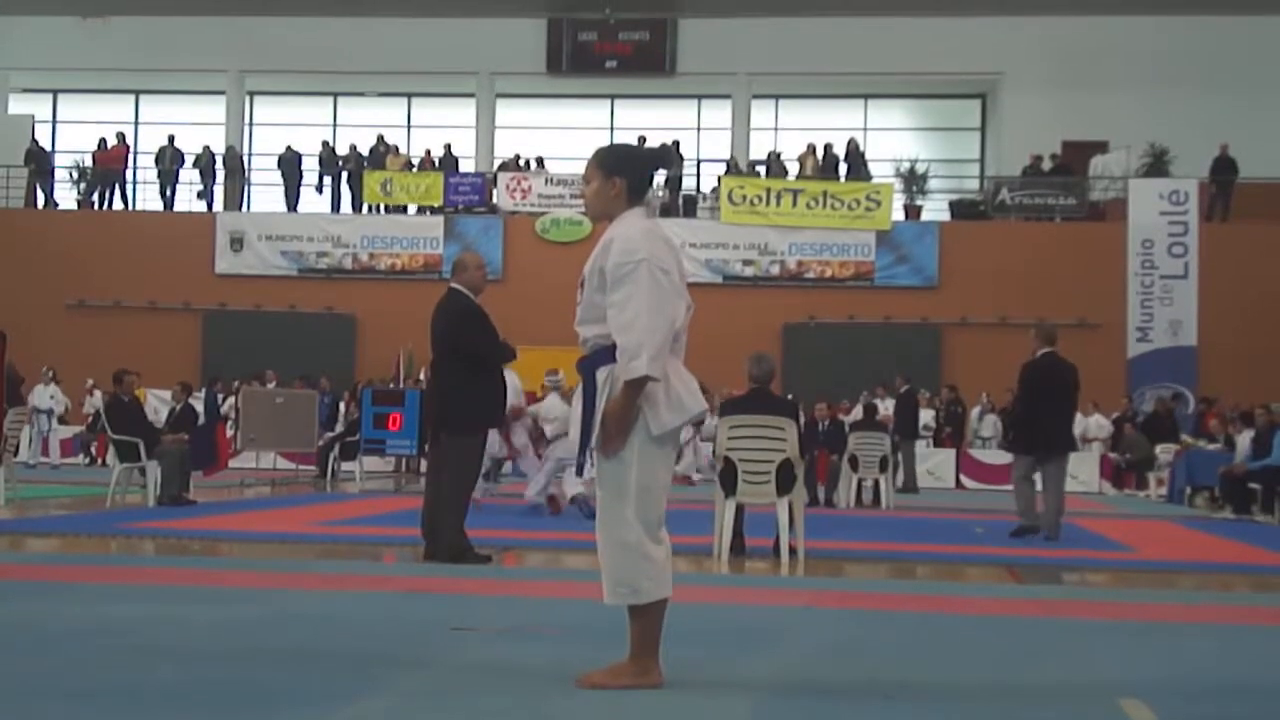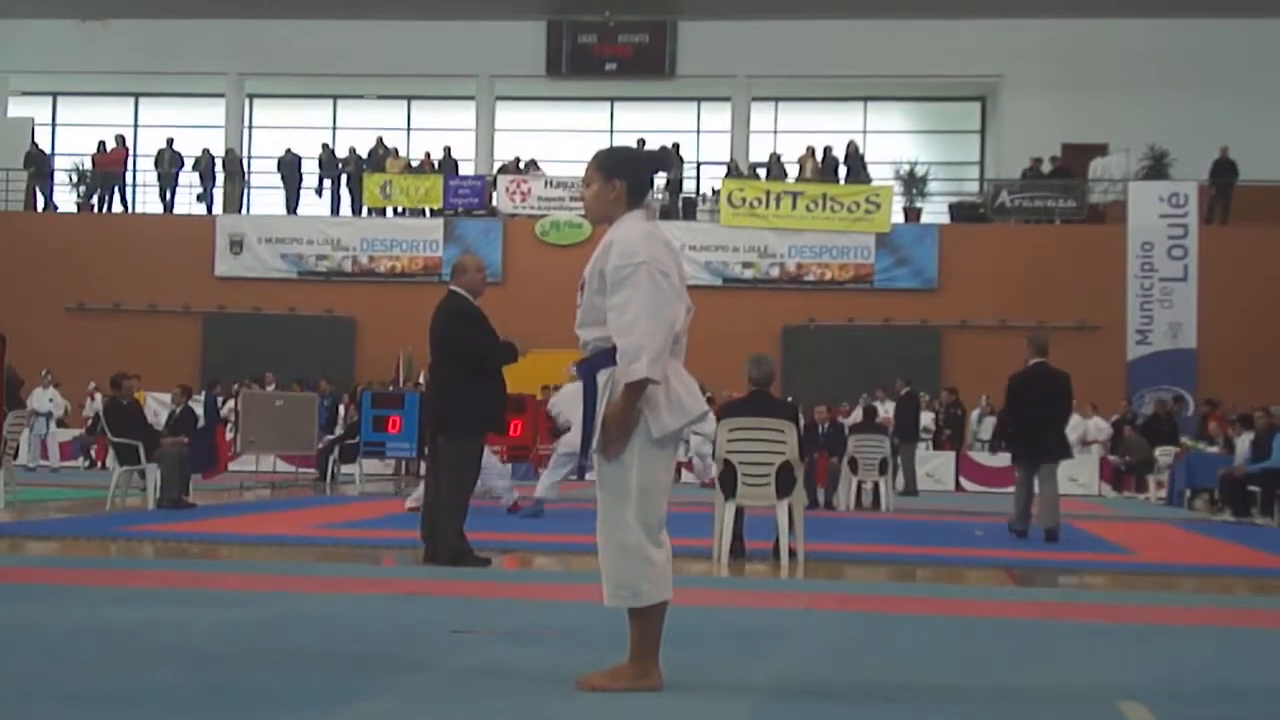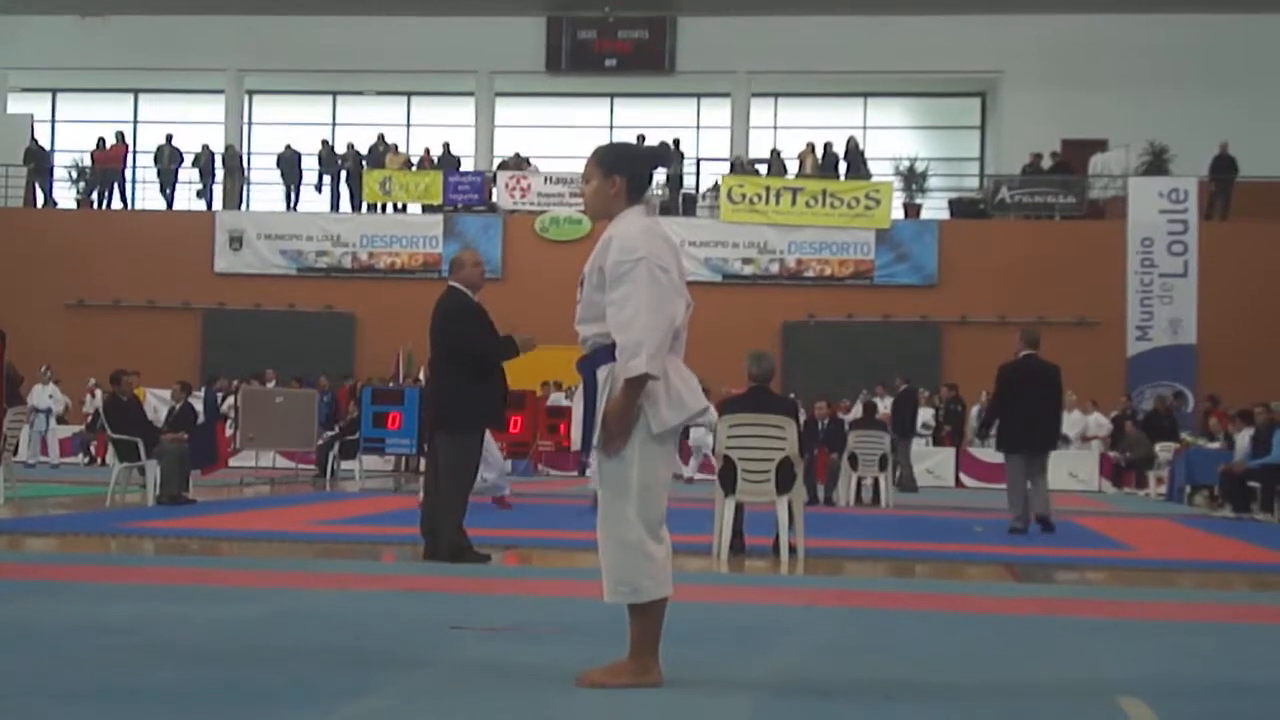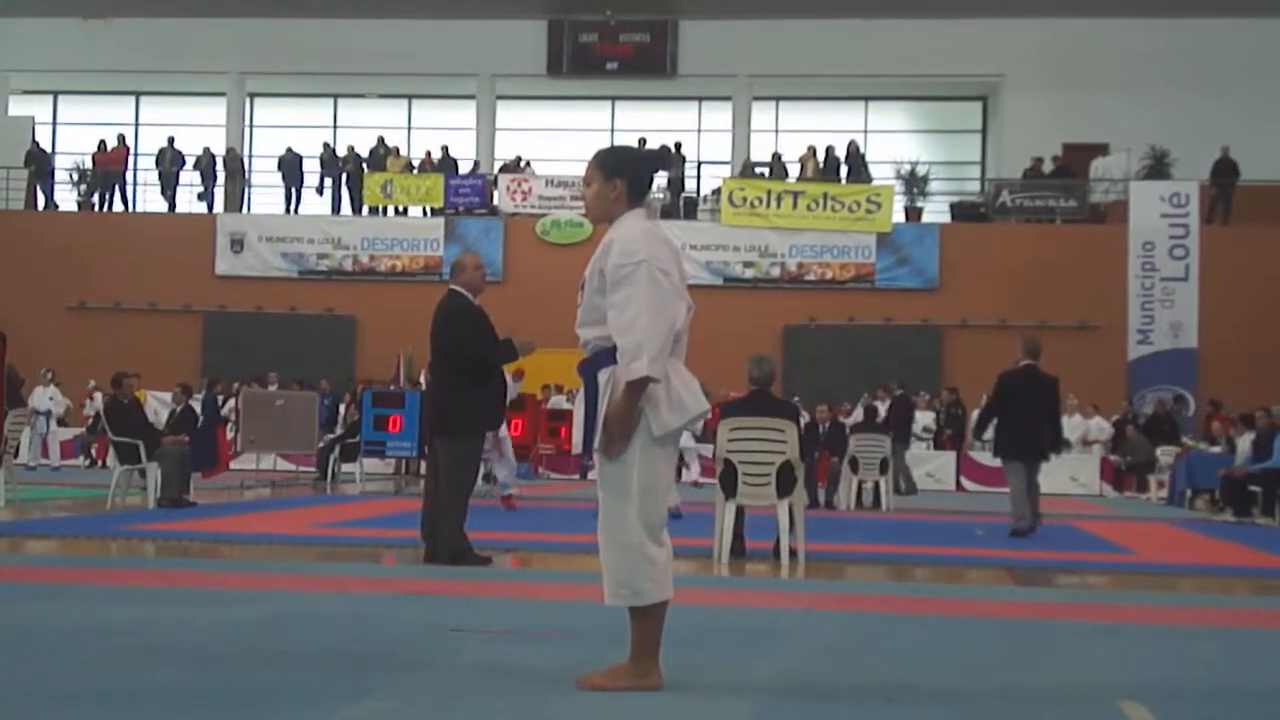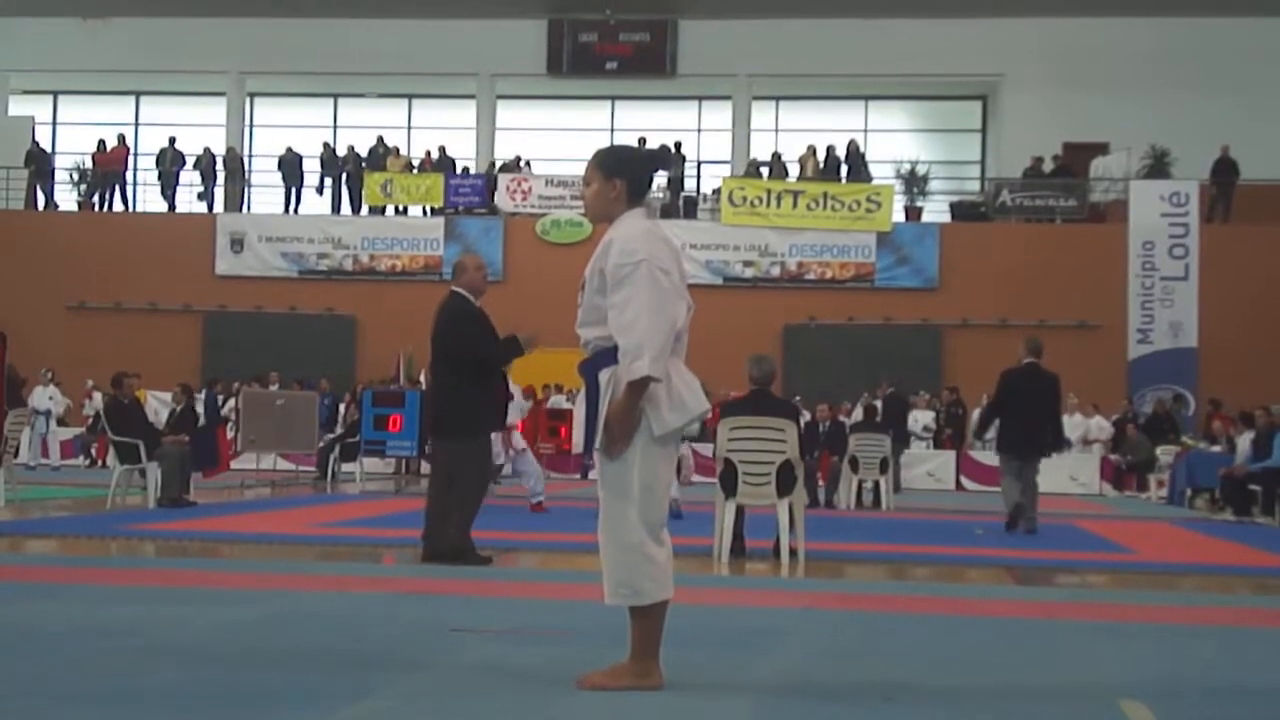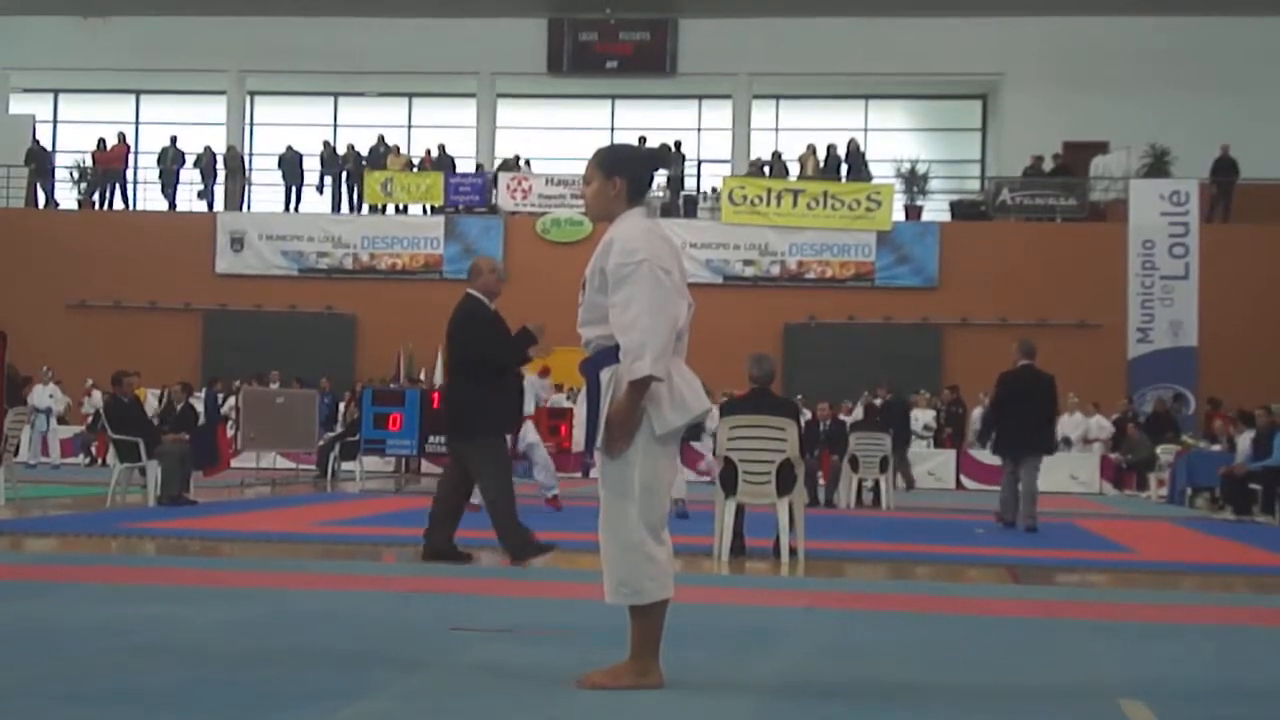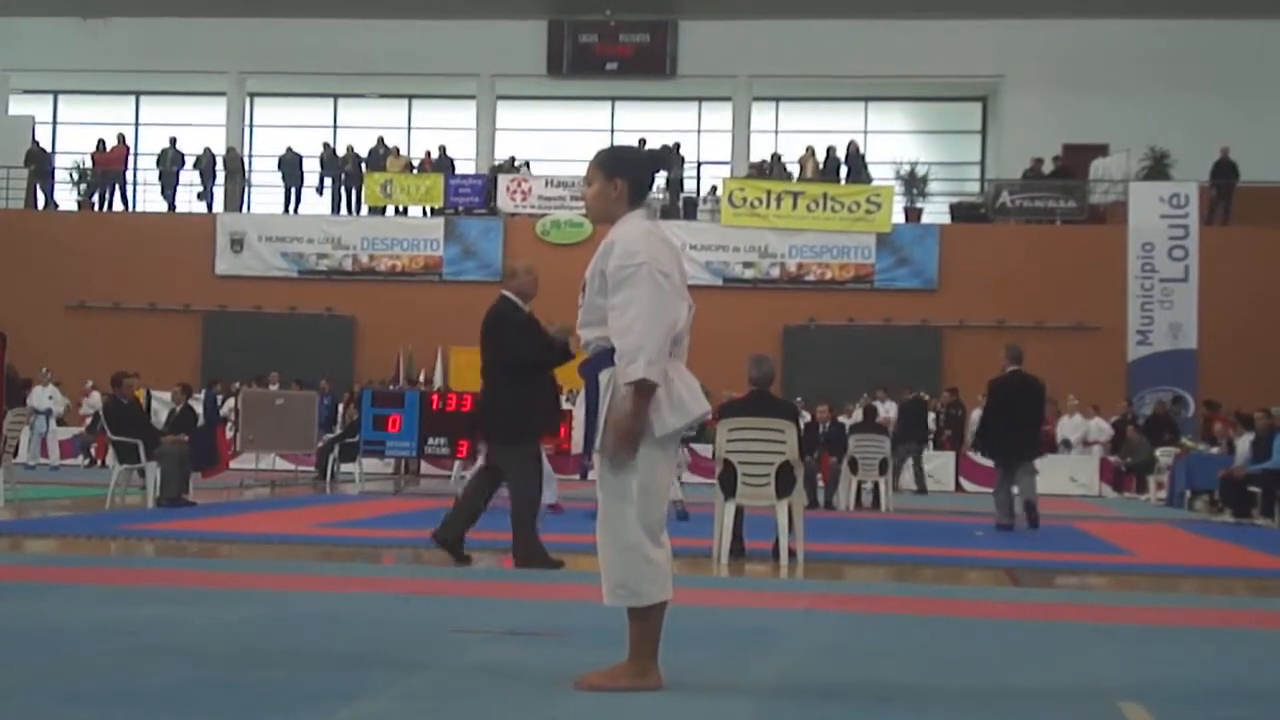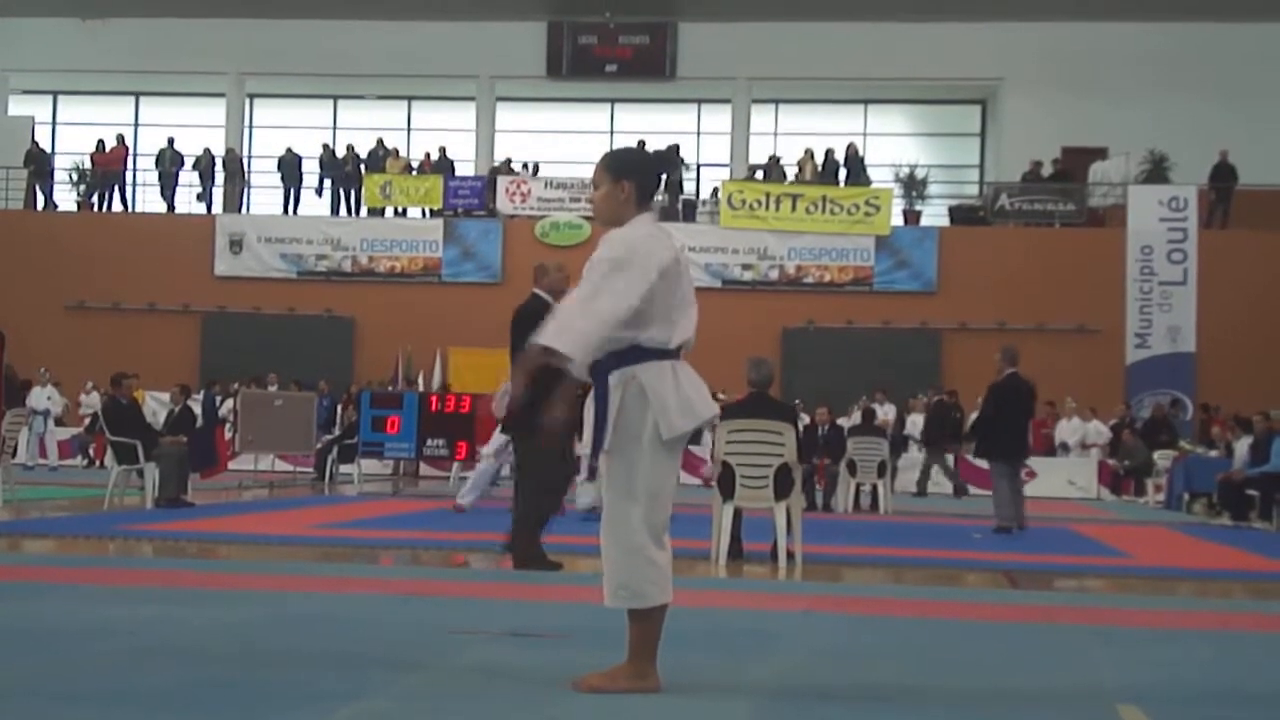
dt=0.3s
person 1, frame 1
left shoulder: (630, 239)
right shoulder: (636, 236)
left elbow: (643, 327)
left wrist: (625, 401)
left hip: (632, 392)
right hip: (634, 391)
left knee: (631, 524)
right knee: (631, 523)
left ankle: (643, 664)
right ankle: (641, 658)
person 1, frame 2
left shoulder: (630, 242)
right shoulder: (636, 239)
left elbow: (644, 330)
left wrist: (625, 403)
left hip: (633, 396)
right hip: (637, 395)
left knee: (632, 526)
right knee: (633, 526)
left ankle: (643, 666)
right ankle: (642, 660)
person 1, frame 3
left shoulder: (629, 238)
right shoulder: (636, 235)
left elbow: (644, 326)
left wrist: (626, 400)
left hip: (634, 392)
right hip: (637, 391)
left knee: (632, 523)
right knee: (633, 522)
left ankle: (643, 663)
right ankle: (642, 657)
person 1, frame 4
left shoulder: (630, 241)
right shoulder: (640, 238)
left elbow: (644, 329)
left wrist: (626, 404)
left hip: (634, 395)
right hip: (638, 394)
left knee: (632, 524)
right knee: (634, 525)
left ankle: (643, 665)
right ankle: (641, 661)
person 1, frame 5
left shoulder: (629, 241)
right shoulder: (638, 238)
left elbow: (644, 330)
left wrist: (627, 403)
left hip: (635, 393)
right hip: (641, 392)
left knee: (632, 525)
right knee: (634, 525)
left ankle: (643, 666)
right ankle: (643, 660)
person 1, frame 6
left shoulder: (629, 240)
right shoulder: (641, 237)
left elbow: (646, 328)
left wrist: (629, 403)
left hip: (634, 393)
right hip: (644, 391)
left knee: (632, 523)
right knee: (636, 523)
left ankle: (643, 664)
right ankle: (643, 660)
person 1, frame 7
left shoulder: (628, 242)
right shoulder: (645, 239)
left elbow: (645, 330)
left wrist: (636, 406)
left hip: (634, 395)
right hip: (642, 394)
left knee: (630, 524)
right knee: (636, 525)
left ankle: (641, 666)
right ankle: (641, 660)
person 1, frame 8
left shoulder: (632, 245)
right shoulder: (649, 242)
left elbow: (589, 310)
right elbow: (609, 325)
left wrist: (528, 366)
right wrist: (565, 396)
left hip: (641, 393)
right hip: (645, 389)
left knee: (633, 526)
right knee: (640, 527)
left ankle: (640, 668)
right ankle: (640, 663)
person 2, frame 1
left shoulder: (448, 305)
right shoulder: (465, 309)
right elbow: (488, 352)
left wrist: (498, 349)
right wrist: (508, 350)
left hip: (446, 401)
right hip: (464, 405)
left knee: (442, 474)
right knee: (459, 477)
left ankle: (436, 542)
right ankle: (451, 544)
person 2, frame 2
left shoulder: (449, 308)
right shoulder: (463, 311)
right elbow: (483, 355)
left wrist: (503, 349)
right wrist: (513, 350)
left hip: (448, 406)
right hip: (463, 409)
left knee: (442, 478)
right knee: (457, 480)
left ankle: (436, 545)
right ankle: (450, 547)
person 2, frame 3
left shoulder: (449, 303)
right shoulder: (462, 307)
right elbow: (479, 351)
left wrist: (506, 345)
right wrist: (514, 345)
left hip: (448, 401)
right hip: (462, 405)
left knee: (443, 476)
right knee: (456, 477)
left ankle: (437, 542)
right ankle: (451, 544)
person 2, frame 4
left shoulder: (451, 306)
right shoulder: (462, 310)
right elbow: (477, 354)
left wrist: (505, 349)
right wrist: (513, 349)
left hip: (449, 406)
right hip: (462, 408)
left knee: (443, 479)
right knee: (457, 480)
left ankle: (437, 544)
right ankle: (451, 547)
person 2, frame 5
left shoulder: (454, 307)
right shoulder: (462, 311)
right elbow: (480, 355)
left wrist: (506, 354)
right wrist: (517, 345)
left hip: (451, 408)
right hip: (464, 410)
left knee: (447, 478)
right knee: (473, 476)
left ankle: (437, 543)
right ankle: (454, 543)
person 2, frame 6
left shoulder: (473, 311)
right shoulder: (475, 314)
left elbow: (492, 356)
right elbow: (494, 355)
left wrist: (526, 354)
right wrist: (528, 336)
left hip: (469, 411)
right hip: (479, 413)
left knee: (458, 478)
right knee: (496, 477)
left ankle: (438, 542)
right ankle: (517, 543)
person 2, frame 7
left shoulder: (514, 314)
right shoulder: (504, 316)
left elbow: (535, 356)
right elbow: (525, 358)
left wrist: (564, 346)
right wrist: (557, 342)
left hip: (511, 414)
right hip: (512, 415)
left knee: (491, 475)
right knee: (526, 482)
left ankle: (450, 533)
right ankle: (527, 551)
person 2, frame 8
left shoulder: (547, 311)
right shoulder: (532, 312)
left knee: (561, 474)
right knee: (535, 481)
left ankle: (522, 540)
right ankle: (524, 550)
person 3, frame 1
left shoulder: (729, 406)
right shoulder: (789, 407)
right elbow: (800, 450)
left hip: (738, 481)
right hip: (778, 482)
right knee: (793, 476)
left ankle: (736, 540)
right ankle: (781, 542)
person 3, frame 2
left shoulder: (729, 408)
right shoulder: (788, 409)
right elbow: (799, 453)
left hip: (738, 484)
right hip: (778, 484)
right knee: (792, 477)
left ankle: (736, 543)
right ankle: (781, 544)
person 3, frame 3
left shoulder: (728, 404)
right shoulder: (788, 405)
right elbow: (800, 449)
left hip: (737, 480)
right hip: (778, 480)
right knee: (794, 475)
left ankle: (736, 539)
right ankle: (781, 540)
person 3, frame 4
left shoulder: (729, 408)
right shoulder: (789, 409)
right elbow: (800, 453)
left hip: (738, 484)
right hip: (778, 484)
right knee: (794, 478)
left ankle: (736, 542)
right ankle: (782, 544)
person 3, frame 5
left shoulder: (729, 407)
right shoulder: (789, 409)
right elbow: (799, 452)
left hip: (738, 482)
right hip: (778, 483)
right knee: (794, 478)
left ankle: (736, 542)
right ankle: (782, 543)
person 3, frame 6
left shoulder: (729, 406)
right shoulder: (789, 407)
right elbow: (800, 451)
left hip: (738, 481)
right hip: (778, 482)
right knee: (794, 477)
left ankle: (736, 541)
right ankle: (782, 542)
person 3, frame 7
left shoulder: (728, 408)
right shoulder: (789, 410)
right elbow: (797, 452)
left hip: (738, 483)
right hip: (777, 484)
right knee: (792, 478)
left ankle: (735, 543)
right ankle: (781, 544)
person 3, frame 8
left shoulder: (728, 410)
right shoulder: (787, 412)
right elbow: (797, 455)
left hip: (736, 485)
right hip: (776, 486)
right knee: (791, 480)
left ankle: (734, 545)
right ankle: (780, 546)
person 4, frame 1
left shoulder: (1031, 367)
right shoulder: (1069, 369)
left elbow: (1022, 404)
right elbow: (1072, 403)
left wrist: (1012, 431)
left hip: (1032, 434)
right hip: (1060, 435)
left knee: (1022, 477)
right knee: (1055, 483)
left ankle: (1029, 522)
right ankle: (1052, 529)
person 4, frame 2
left shoulder: (1019, 379)
right shoulder: (1062, 378)
left elbow: (1009, 413)
right elbow: (1067, 410)
left hip: (1025, 442)
right hip: (1052, 442)
left knee: (1024, 484)
right knee: (1049, 484)
left ankle: (1020, 525)
right ankle: (1051, 526)
person 4, frame 3
left shoulder: (1008, 369)
right shoulder: (1052, 370)
left elbow: (997, 402)
right elbow: (1057, 404)
left wrist: (985, 426)
right wrist: (1055, 431)
left hip: (1013, 434)
right hip: (1041, 433)
left knee: (1016, 479)
right knee: (1039, 476)
left ankle: (1019, 522)
right ankle: (1043, 515)
person 4, frame 4
left shoulder: (1007, 378)
right shoulder: (1050, 381)
left elbow: (992, 406)
right elbow: (1054, 415)
left wrist: (979, 428)
right wrist: (1057, 441)
left hip: (1011, 441)
right hip: (1037, 441)
left knee: (1017, 482)
right knee: (1031, 482)
left ankle: (1021, 523)
right ankle: (1033, 521)
person 4, frame 5
left shoulder: (1010, 375)
right shoulder: (1051, 380)
left elbow: (995, 405)
right elbow: (1055, 413)
left wrist: (981, 427)
right wrist: (1058, 440)
left hip: (1011, 437)
right hip: (1037, 438)
left knee: (1009, 476)
right knee: (1029, 480)
left ankle: (1015, 504)
right ankle: (1029, 522)
person 4, frame 6
left shoulder: (1006, 378)
right shoulder: (1047, 380)
left elbow: (995, 409)
right elbow: (1052, 412)
left wrist: (985, 433)
right wrist: (1047, 435)
left hip: (1010, 438)
right hip: (1035, 439)
left knee: (1009, 477)
right knee: (1030, 479)
left ankle: (1007, 515)
right ankle: (1030, 520)
person 4, frame 7
left shoulder: (997, 384)
right shoulder: (1036, 384)
left elbow: (988, 415)
right elbow: (1040, 413)
left wrist: (980, 440)
left hip: (1001, 442)
right hip: (1027, 442)
left knee: (1003, 482)
right knee: (1027, 477)
left ankle: (1005, 520)
right ankle: (1029, 503)
person 4, frame 8
left shoulder: (998, 387)
right shoulder: (1028, 386)
left elbow: (986, 416)
right elbow: (1030, 414)
left wrist: (973, 435)
left hip: (998, 443)
right hip: (1019, 443)
left knee: (1001, 482)
right knee: (1015, 480)
left ankle: (1005, 522)
right ankle: (1018, 520)
